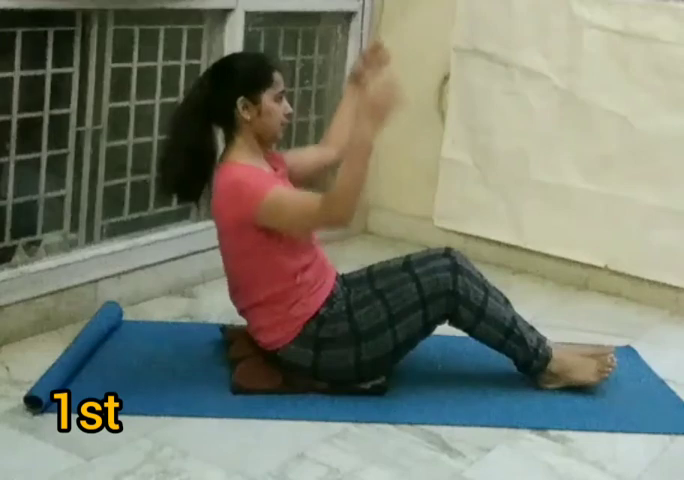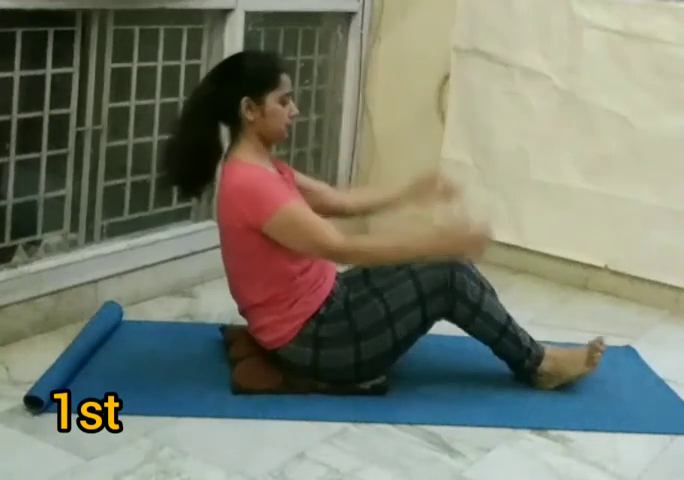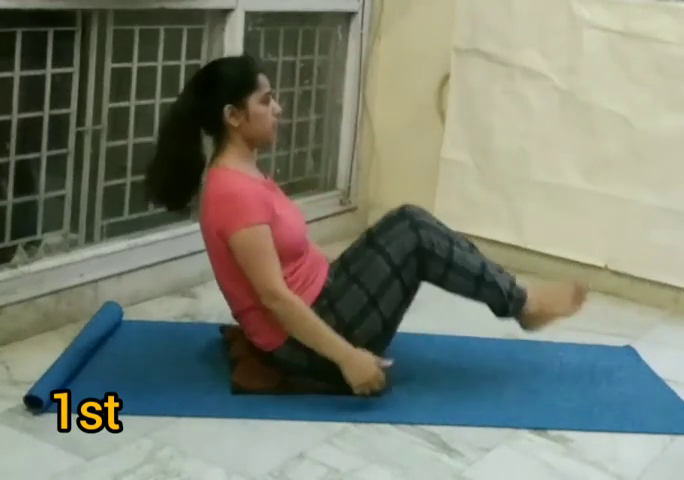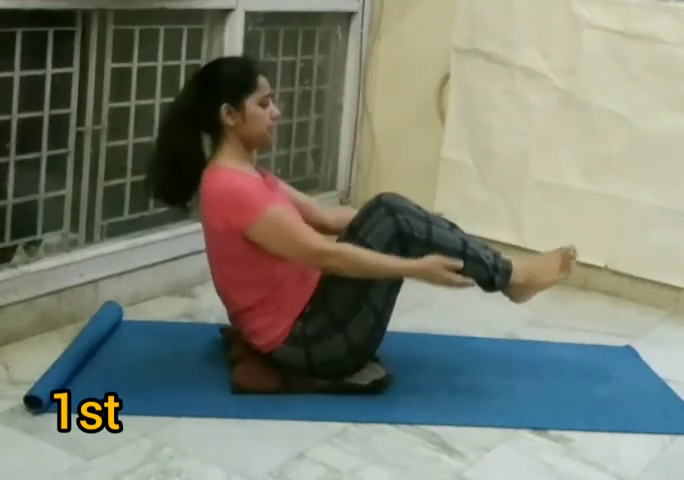
dt=1s
person 1, frame 1
left shoulder: (259, 163)
right shoulder: (241, 184)
left elbow: (330, 152)
right elbow: (334, 213)
left wrist: (356, 86)
right wrist: (370, 125)
left hip: (324, 302)
right hip: (311, 339)
left knee: (446, 262)
right knee: (447, 278)
left ankle: (538, 351)
right ankle: (545, 363)
person 1, frame 2
left shoulder: (261, 167)
right shoulder: (249, 184)
left elbow: (339, 201)
right elbow: (343, 249)
left wrist: (408, 192)
right wrist: (434, 243)
left hip: (323, 304)
right hip: (311, 339)
left knee: (442, 261)
right knee: (445, 275)
left ankle: (525, 349)
right ankle: (537, 364)
person 1, frame 3
left shoulder: (241, 175)
right shoulder: (234, 192)
right elbow: (274, 295)
left wrist: (350, 267)
right wrist: (347, 356)
left hip: (317, 304)
right hip: (302, 343)
left knee: (407, 223)
right knee: (412, 236)
left ankle: (514, 297)
right ankle: (521, 304)
person 1, frame 4
left shoulder: (243, 174)
right shoulder: (233, 189)
left elbow: (321, 217)
right elbow: (322, 254)
left wrist: (414, 229)
right wrist: (415, 267)
left hip: (305, 314)
right hip: (306, 341)
left knee: (389, 210)
right knee: (391, 216)
left ankle: (502, 270)
right ankle: (508, 276)
